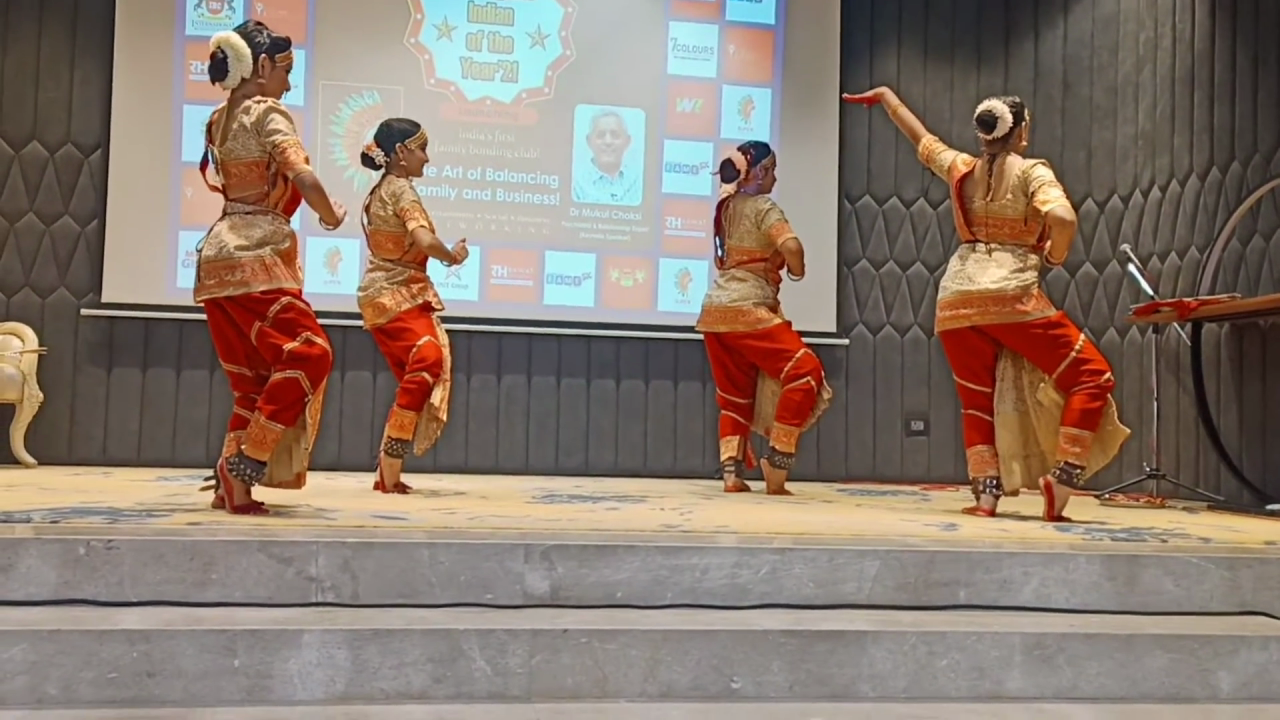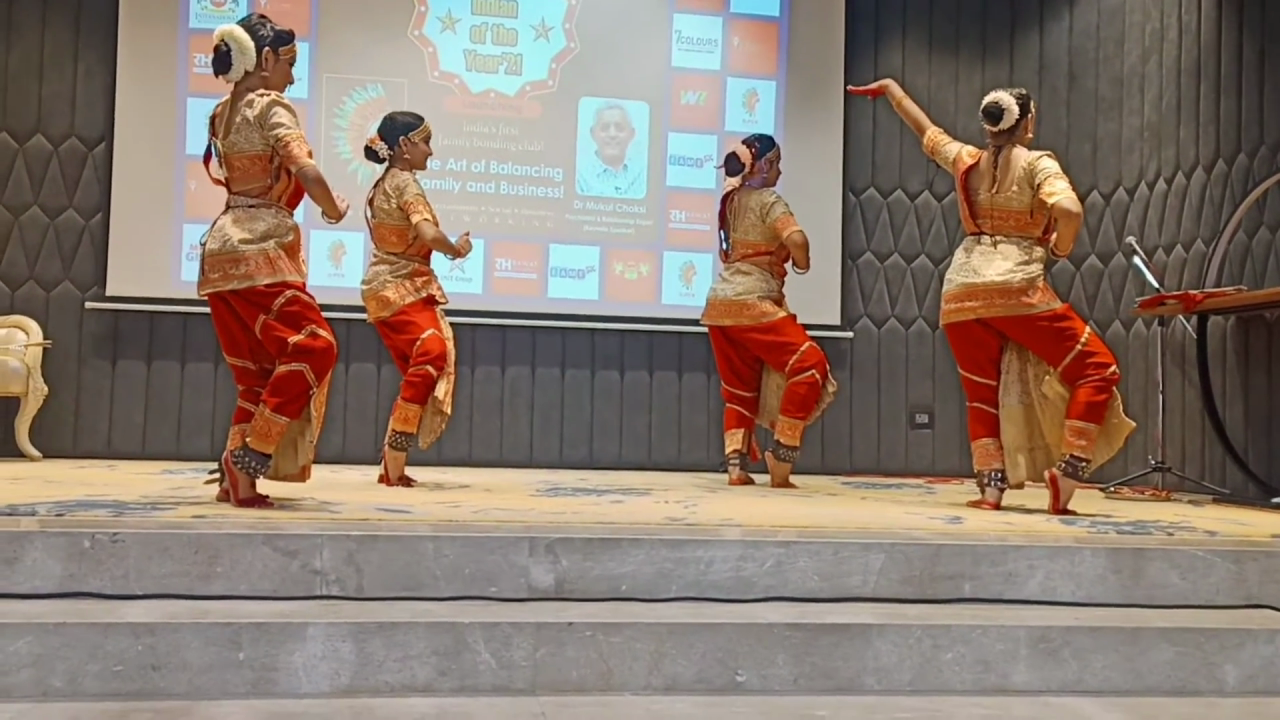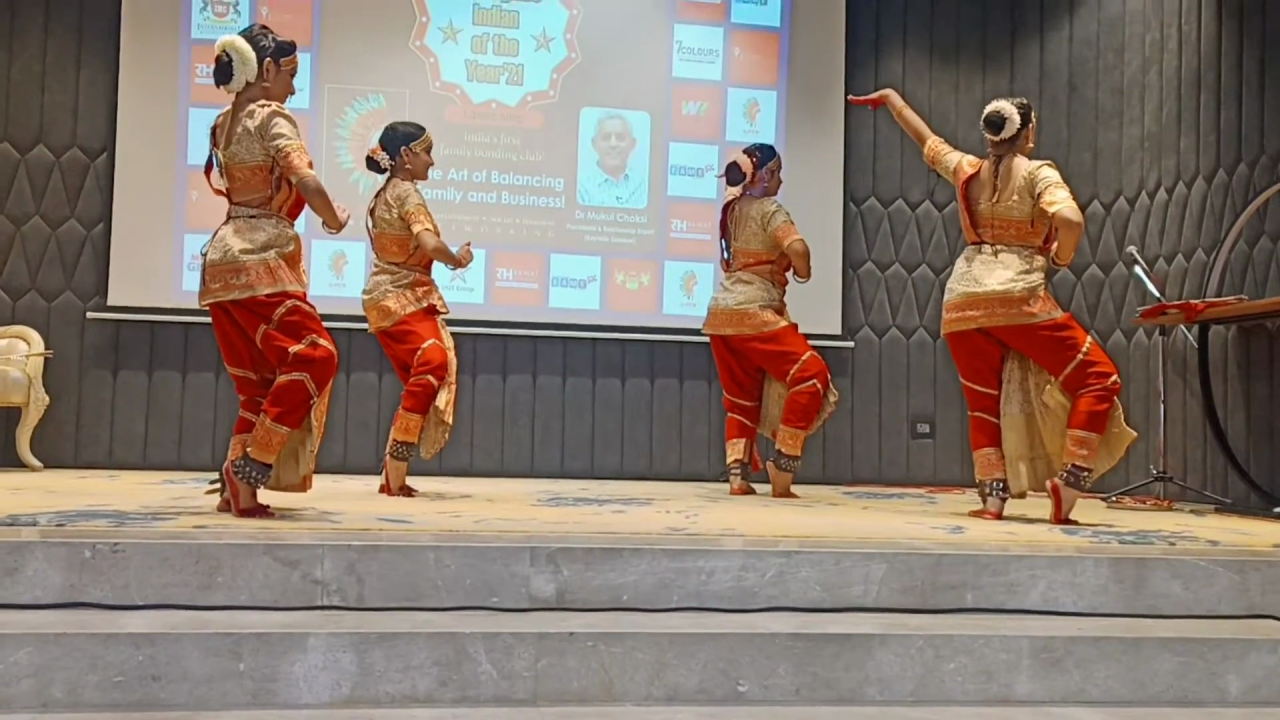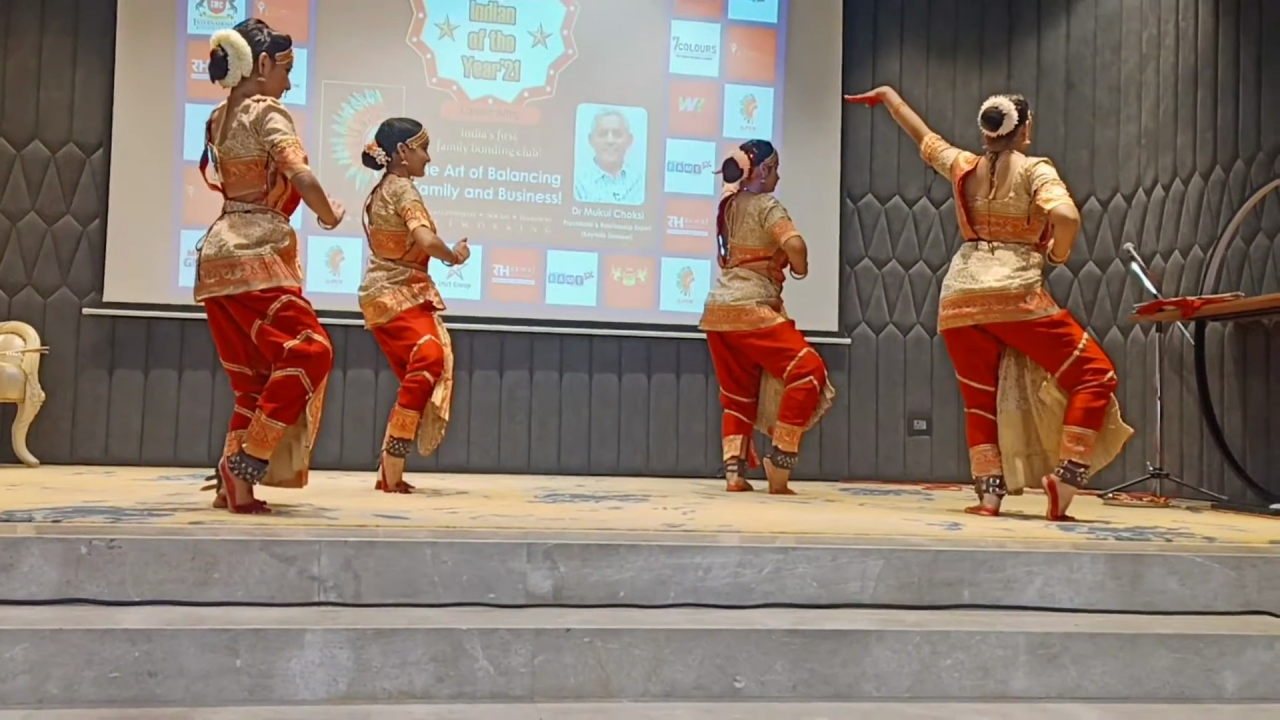
dt=0.2s
person 1, frame 1
left shoulder: (220, 119)
right shoulder: (268, 113)
right elbow: (302, 177)
right wrist: (331, 216)
left hip: (220, 255)
right hip: (255, 257)
left knee: (254, 378)
right knee: (308, 355)
left ankle: (231, 483)
right ankle: (242, 468)
person 1, frame 2
left shoulder: (223, 112)
right shoulder: (271, 106)
right elbow: (305, 170)
right wrist: (334, 210)
left hip: (224, 249)
right hip: (259, 250)
left knee: (259, 371)
right knee: (313, 347)
left ankle: (236, 476)
right ankle: (246, 460)
person 1, frame 3
left shoulder: (224, 123)
right shoulder: (272, 117)
right elbow: (305, 181)
right wrist: (334, 219)
left hip: (225, 260)
right hip: (260, 261)
left knee: (260, 380)
right knee: (314, 357)
left ankle: (238, 485)
right ankle: (247, 471)
person 1, frame 4
left shoulder: (220, 117)
right shoulder: (267, 111)
right elbow: (300, 176)
right wrist: (330, 215)
left hip: (220, 255)
right hip: (255, 255)
left knee: (255, 376)
right knee: (309, 353)
left ankle: (235, 482)
right ankle: (244, 466)
person 2, frame 1
left shoulder: (959, 168)
right shoulder: (1032, 172)
left elbow: (918, 135)
right elbow: (1063, 218)
left wrist: (885, 94)
right wrist: (1055, 256)
left hip: (956, 299)
right hip: (1012, 296)
left knee: (978, 401)
right knee: (1092, 377)
left ankle: (985, 495)
right ankle: (1062, 477)
person 2, frame 2
left shoulder: (964, 160)
right shoulder: (1038, 163)
left elbow: (923, 127)
right elbow: (1069, 210)
left wrist: (889, 86)
right wrist: (1061, 248)
left hip: (961, 292)
right hip: (1017, 289)
left knee: (982, 393)
right knee: (1097, 370)
left ankle: (990, 488)
right ankle: (1067, 470)
person 2, frame 3
left shoulder: (965, 169)
right shoulder: (1038, 173)
left elbow: (924, 137)
right elbow: (1070, 219)
left wrist: (890, 96)
right wrist: (1061, 258)
left hip: (962, 303)
right hip: (1019, 298)
left knee: (984, 402)
right knee: (1098, 380)
left ankle: (992, 498)
right ankle: (1068, 480)
person 2, frame 4
left shoulder: (962, 166)
right shoulder: (1035, 170)
left elbow: (921, 134)
right elbow: (1066, 216)
left wrist: (886, 94)
right wrist: (1058, 254)
left hip: (959, 298)
right hip: (1015, 294)
left knee: (981, 399)
right knee: (1095, 376)
left ankle: (989, 494)
right ankle: (1066, 476)
person 3, frame 1
left shoulder: (378, 191)
right shoulder: (401, 190)
left elbow: (401, 245)
right elbow: (426, 241)
left wrist: (445, 254)
right wrist: (452, 257)
left hip: (383, 295)
right hip: (398, 296)
left knee: (418, 372)
right knee: (428, 360)
left ankle: (389, 469)
right ankle: (390, 467)
person 3, frame 2
left shoulder: (382, 184)
right shoulder: (405, 183)
left elbow: (405, 238)
right elbow: (430, 234)
right wrist: (456, 250)
left hip: (387, 289)
right hip: (401, 289)
left knee: (420, 368)
right knee: (431, 354)
left ankle: (393, 462)
right ankle: (394, 460)
person 3, frame 3
left shoulder: (383, 195)
right shoulder: (407, 193)
right elbow: (431, 244)
left wrist: (449, 257)
right wrist: (457, 260)
left hip: (389, 299)
right hip: (402, 299)
left knee: (422, 378)
right knee: (432, 364)
left ankle: (394, 472)
right ankle: (395, 471)
person 3, frame 4
left shoulder: (379, 190)
right shoulder: (403, 189)
right elbow: (427, 241)
left wrist: (447, 253)
right wrist: (454, 256)
left hip: (385, 295)
right hip: (399, 295)
left knee: (419, 372)
right knee: (428, 359)
left ankle: (391, 469)
right ankle: (392, 467)
person 4, frame 1
left shoulder: (727, 206)
right shoulder: (763, 206)
right elbow: (791, 246)
right wrist: (797, 269)
left hip: (715, 309)
right hip: (749, 309)
left knee: (736, 394)
right knee: (805, 373)
left ankle: (732, 474)
right ankle: (776, 469)
person 4, frame 2
left shoulder: (731, 200)
right shoulder: (768, 199)
right elbow: (796, 239)
right wrist: (802, 262)
left hip: (720, 303)
right hip: (753, 302)
left knee: (740, 387)
right knee: (810, 366)
left ankle: (736, 467)
right ankle: (781, 463)
person 4, frame 3
left shoulder: (733, 209)
right shoulder: (769, 208)
right elbow: (797, 248)
right wrist: (803, 271)
left hip: (722, 312)
right hip: (754, 312)
left knee: (742, 397)
right knee: (811, 375)
left ankle: (737, 477)
right ankle: (782, 473)
person 4, frame 4
left shoulder: (730, 205)
right shoulder: (766, 204)
right elbow: (794, 244)
right wrist: (800, 267)
left hip: (718, 308)
right hip: (751, 308)
left knee: (738, 393)
right knee: (808, 371)
left ankle: (734, 473)
right ankle: (778, 469)
